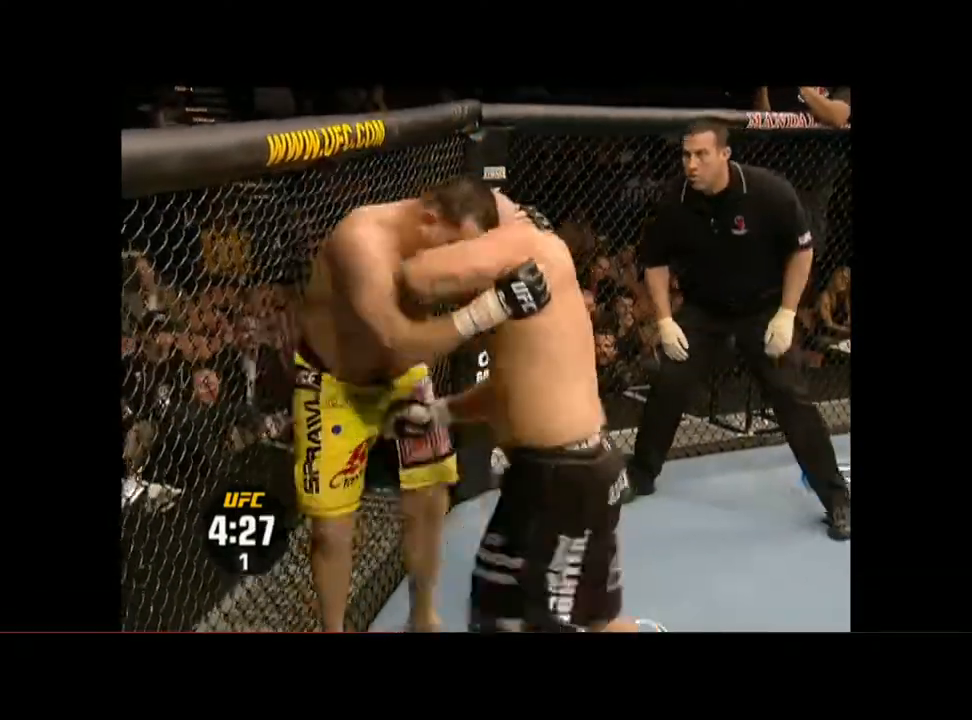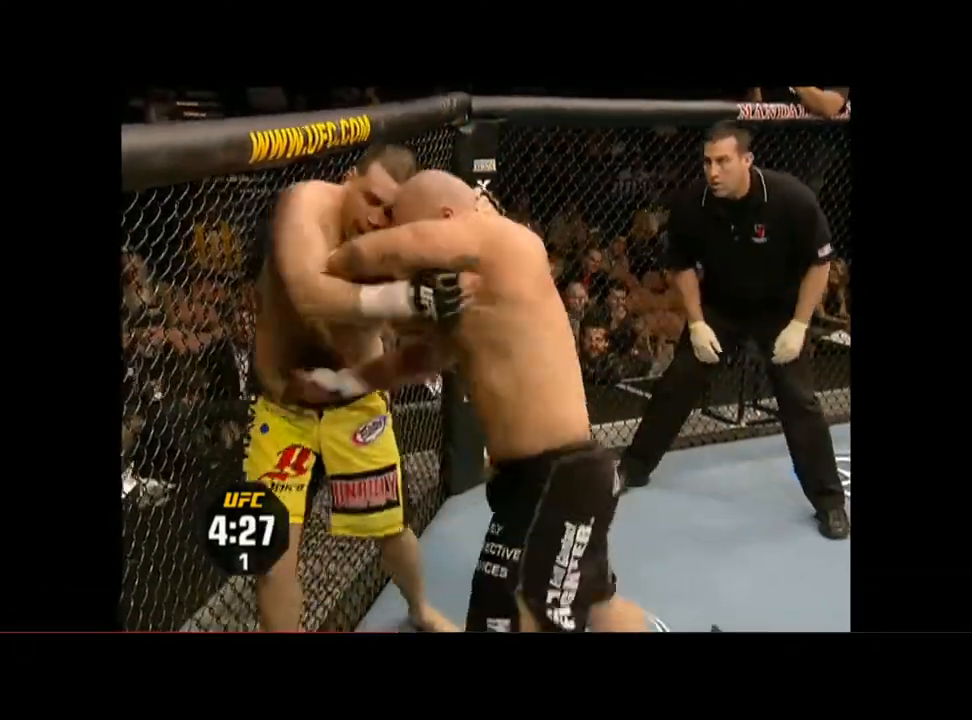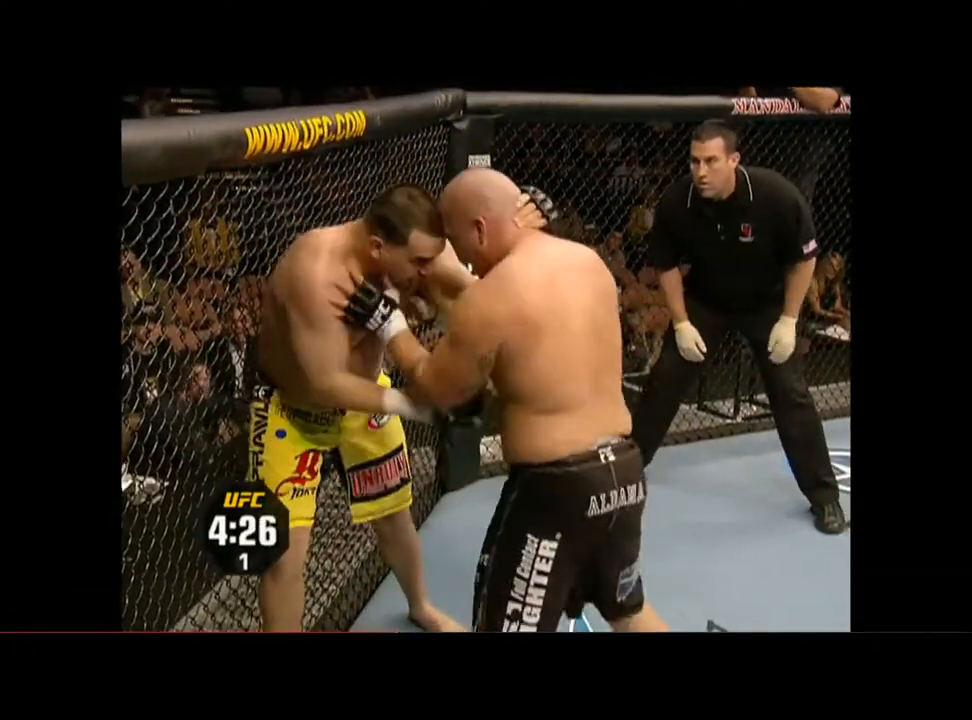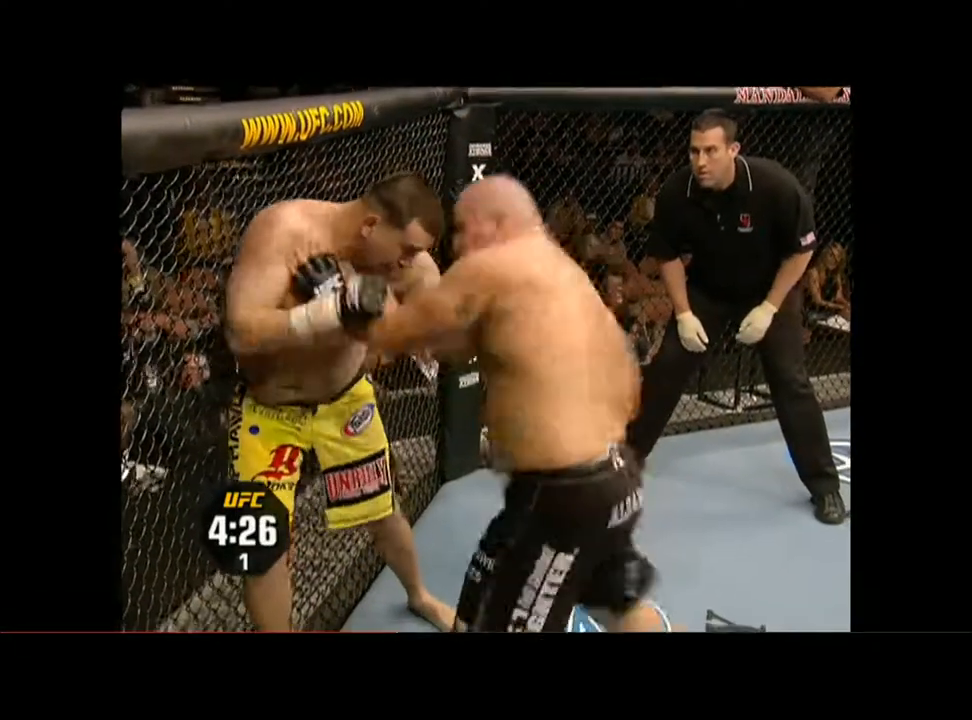
dt=0.4s
person 1, frame 1
left shoulder: (434, 234)
right shoulder: (365, 239)
right elbow: (405, 344)
right wrist: (495, 306)
left hip: (400, 375)
right hip: (335, 385)
left knee: (428, 504)
right knee: (331, 530)
left ankle: (423, 616)
right ankle: (332, 631)
person 1, frame 2
right shoulder: (306, 202)
right elbow: (310, 295)
right wrist: (404, 298)
left hip: (356, 408)
right hip: (282, 407)
left knee: (390, 530)
right knee: (272, 555)
left ankle: (421, 610)
person 1, frame 3
left shoulder: (417, 253)
right shoulder: (316, 271)
right elbow: (329, 388)
right wrist: (422, 402)
left hip: (363, 397)
right hip: (292, 406)
left knee: (396, 515)
right knee: (284, 556)
left ankle: (420, 607)
person 1, frame 4
left shoulder: (400, 255)
right shoulder: (284, 227)
right elbow: (243, 332)
right wrist: (330, 310)
left hip: (344, 400)
right hip: (268, 405)
left knee: (383, 515)
left ankle: (420, 596)
person 2, frame 1
left shoulder: (532, 248)
left elbow: (421, 277)
right wrist: (438, 411)
left hip: (557, 476)
right hip: (585, 464)
left knee: (519, 625)
right knee: (602, 617)
person 2, frame 2
left shoulder: (498, 239)
right shoulder: (469, 278)
left elbow: (378, 252)
right elbow: (423, 355)
left wrist: (335, 265)
right wrist: (345, 380)
left hip: (557, 478)
right hip: (571, 470)
right knee: (597, 601)
person 2, frame 3
left shoulder: (490, 299)
right shoulder: (587, 260)
left elbow: (438, 389)
left wrist: (386, 322)
left hip: (553, 489)
right hip: (622, 473)
left knee: (506, 624)
right knee: (627, 611)
person 2, frame 4
left shoulder: (492, 270)
right shoulder: (570, 280)
left elbow: (396, 331)
right elbow: (623, 393)
left hip: (559, 495)
right hip: (612, 480)
left knee: (484, 628)
right knee: (624, 605)
person 3, frame 1
left shoulder: (770, 192)
right shoulder: (674, 204)
left elbow: (801, 250)
right elbow: (655, 262)
left wrist: (785, 314)
right wrist: (665, 320)
left hip: (763, 308)
right hip: (701, 309)
left knee: (791, 395)
right knee: (668, 387)
left ankle: (835, 496)
right ankle: (641, 474)
person 3, frame 2
left shoulder: (791, 198)
right shoulder: (692, 205)
left elbow: (819, 263)
right elbow: (683, 266)
left wrist: (798, 326)
right wrist: (697, 323)
left hip: (781, 308)
right hip: (717, 306)
left knee: (798, 399)
right knee: (677, 383)
left ankle: (829, 500)
right ankle: (635, 466)
person 3, frame 3
left shoulder: (776, 196)
right shoulder: (675, 202)
left elbow: (804, 259)
right elbow: (666, 264)
left wrist: (788, 321)
right wrist: (681, 323)
left hip: (768, 301)
right hip: (703, 301)
left knee: (789, 391)
right knee: (665, 378)
left ankle: (823, 495)
person 3, frame 4
left shoulder: (776, 186)
right shoulder: (676, 193)
left elbow: (801, 250)
right elbow: (668, 255)
left wrist: (769, 309)
right wrist: (683, 313)
left hip: (771, 289)
right hip: (706, 289)
left knee: (790, 381)
right knee: (666, 367)
left ankle: (824, 485)
right ankle: (632, 451)
